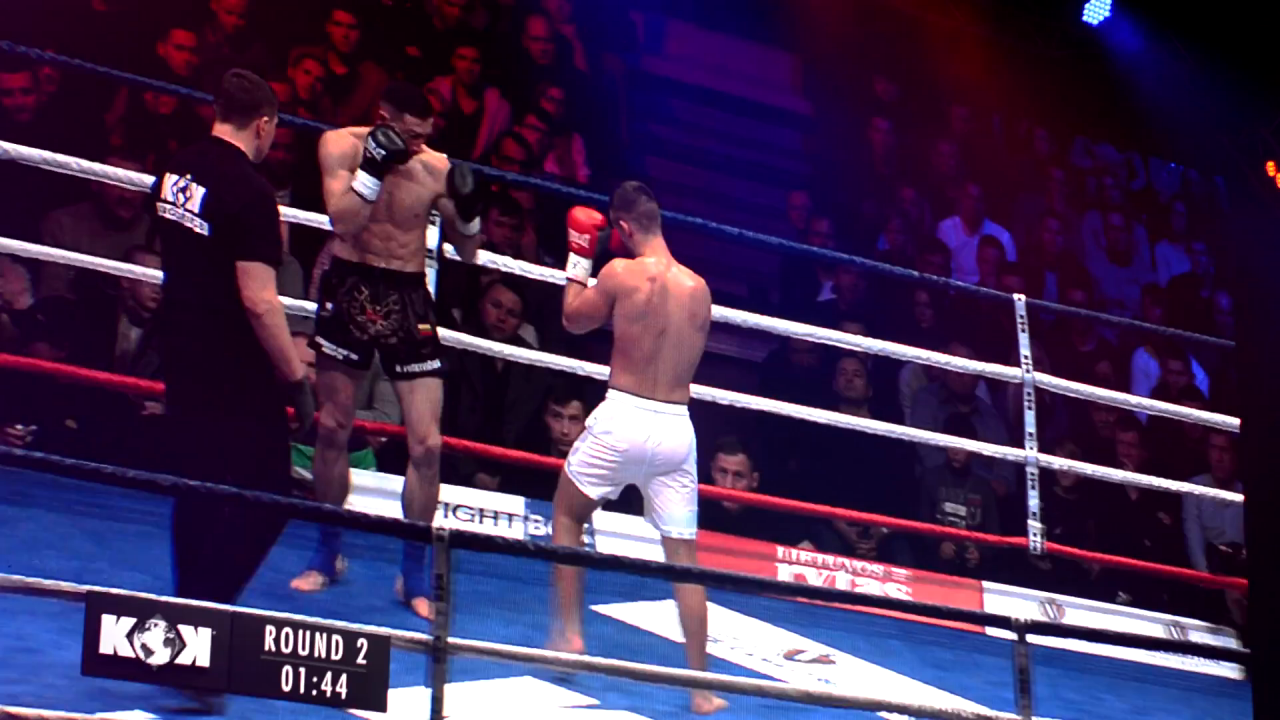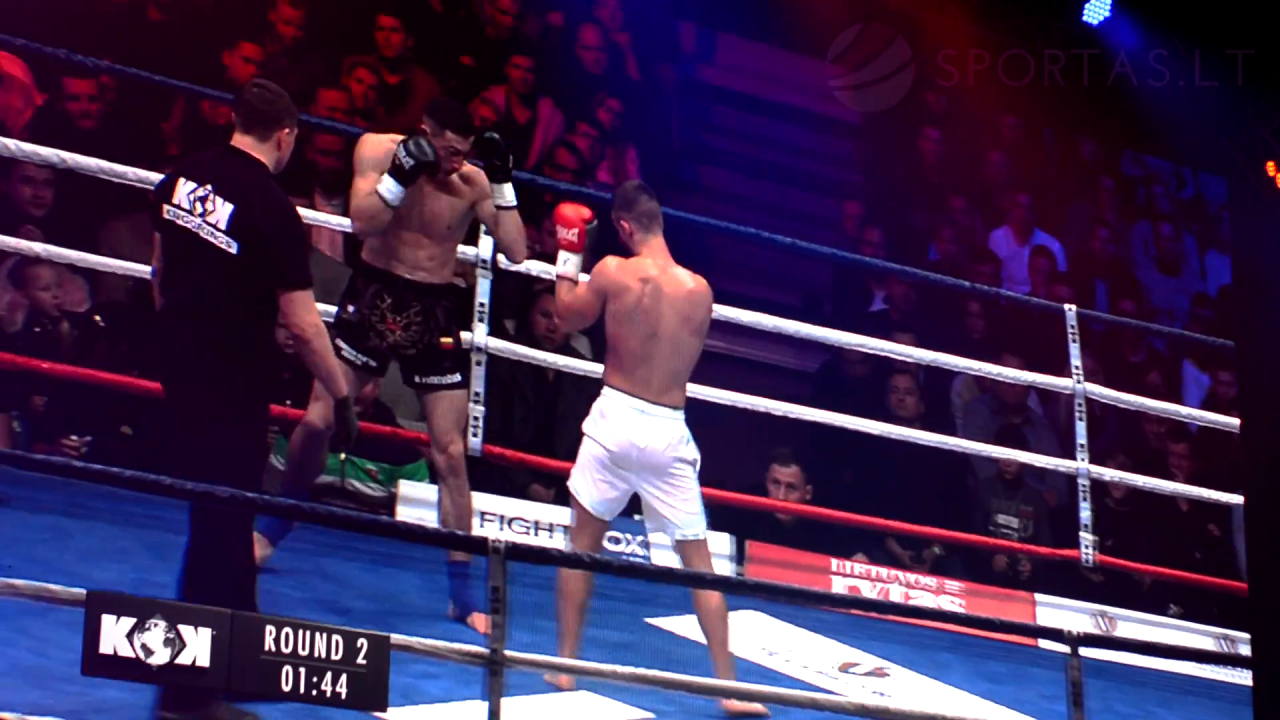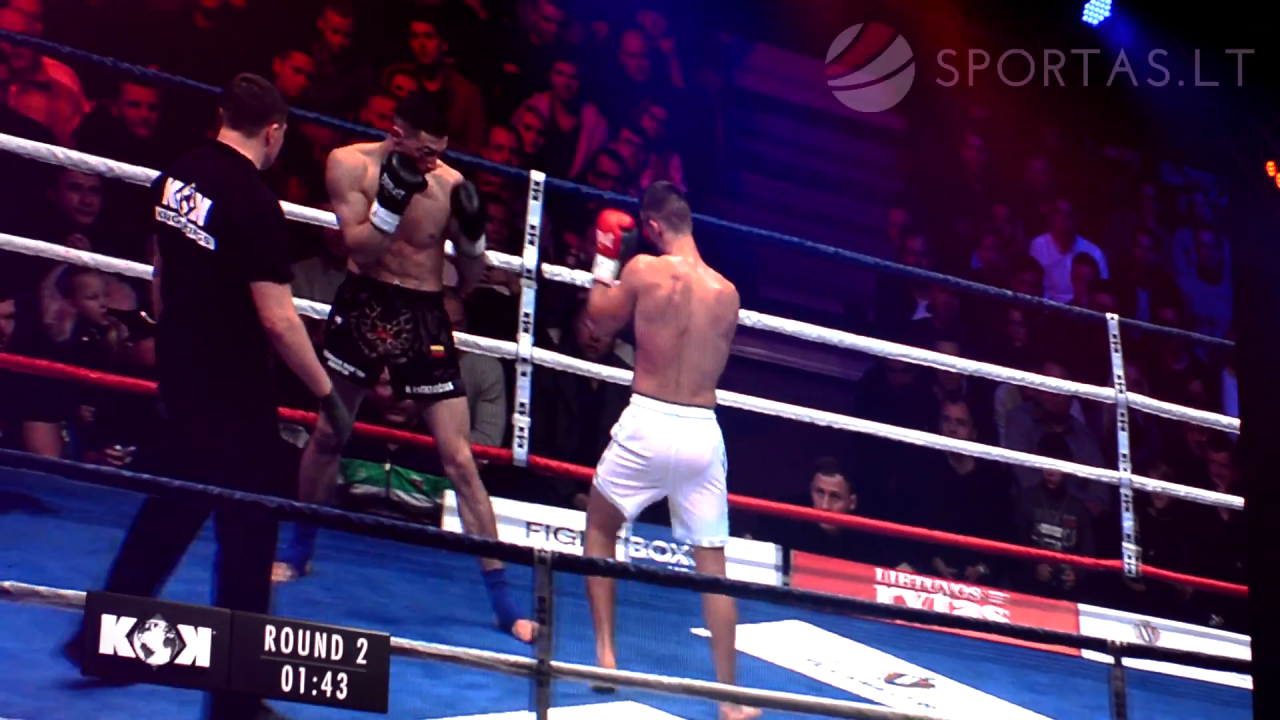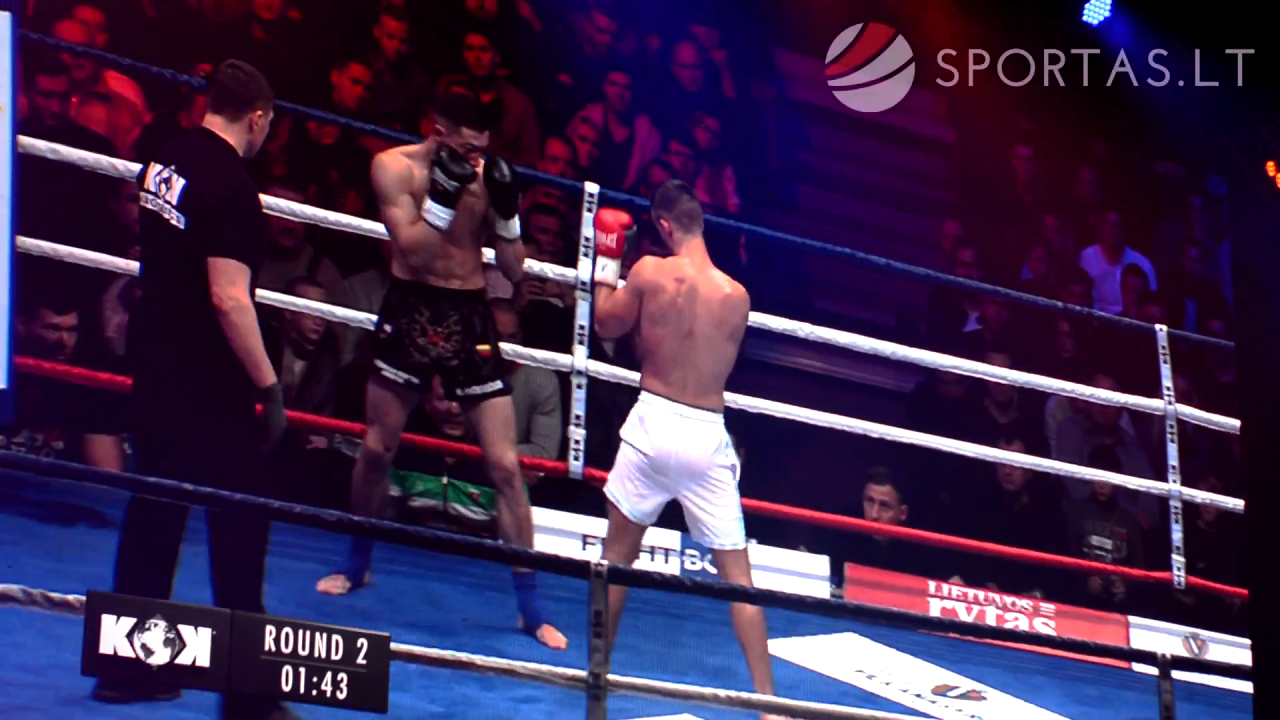
dt=0.3s
person 1, frame 1
left shoulder: (175, 173)
right shoulder: (247, 191)
right elbow: (259, 301)
right wrist: (298, 380)
left hip: (182, 358)
right hip: (234, 371)
left knee: (202, 501)
right knee: (260, 500)
person 1, frame 2
left shoulder: (182, 176)
right shoulder: (272, 209)
left elbow: (159, 271)
right elbow: (303, 326)
right wrist: (342, 395)
left hip: (179, 365)
right hip: (228, 382)
left knee: (223, 510)
right knee: (221, 521)
person 1, frame 3
left shoulder: (175, 176)
right shoulder: (255, 204)
right elbow: (278, 319)
right wrist: (327, 394)
left hip: (178, 369)
right hip: (231, 384)
left knee: (175, 499)
right knee: (249, 527)
person 1, frame 4
left shoulder: (163, 160)
right shoulder: (231, 186)
right elbow: (230, 299)
right wrist: (269, 388)
left hip: (153, 356)
right hip: (205, 371)
left knee: (156, 502)
right knee: (239, 518)
person 2, frame 1
left shoulder: (438, 169)
right shoulder: (341, 146)
left elbow: (469, 252)
right elbow: (343, 221)
left wrist: (469, 212)
right wrist: (373, 165)
left hip: (409, 298)
right hip: (350, 290)
left knee: (426, 445)
right knee: (331, 430)
left ankle: (414, 576)
right ankle: (328, 553)
person 2, frame 2
left shoulder: (475, 180)
right shoulder: (377, 150)
left elbow: (518, 254)
right elbow: (363, 223)
left wrist: (502, 181)
right wrist: (402, 173)
left hip: (435, 310)
right hip: (373, 295)
left knee: (449, 455)
right knee: (318, 422)
left ankle: (463, 594)
right ankle: (275, 526)
person 2, frame 3
left shoulder: (452, 183)
right shoulder: (349, 164)
left elbow: (472, 274)
right elbow: (358, 248)
left wrist: (473, 237)
right wrist: (391, 199)
left hip: (423, 317)
right hip: (362, 308)
left knee: (460, 462)
right knee: (325, 436)
left ankle: (503, 602)
right ankle: (300, 551)
person 2, frame 4
left shoulder: (487, 178)
right shoulder: (394, 167)
left elbow: (512, 270)
right elbow: (411, 252)
left wrist: (508, 210)
right wrist: (443, 195)
left hip: (470, 318)
right hip: (410, 311)
left knee: (504, 466)
right knee: (377, 448)
left ankle: (530, 609)
right ankle: (357, 564)
person 3, frame 1
left shoulder: (619, 273)
right shoulder: (699, 288)
left elbow: (574, 320)
left wrist: (579, 254)
left hip: (622, 417)
right hip: (674, 428)
left knee: (566, 519)
right knee: (683, 560)
left ankle: (569, 632)
person 3, frame 2
left shoulder: (614, 272)
right shoulder: (700, 290)
left elbow: (567, 317)
left wrist: (569, 250)
left hip: (616, 419)
right hip: (669, 432)
left knee: (581, 546)
right knee: (699, 564)
left ankle: (564, 663)
person 3, frame 3
left shoulder: (643, 270)
right shoulder: (728, 292)
left elbow: (598, 322)
left wrist: (607, 258)
left hip: (646, 425)
right hip: (701, 433)
left knee: (599, 534)
right knee: (712, 568)
left ankle: (604, 651)
person 3, frame 4
left shoulder: (651, 271)
right shoulder: (738, 296)
left elbow: (607, 325)
left wrist: (608, 258)
left hip: (654, 424)
right hip: (708, 436)
left knee: (618, 553)
right knee: (736, 575)
